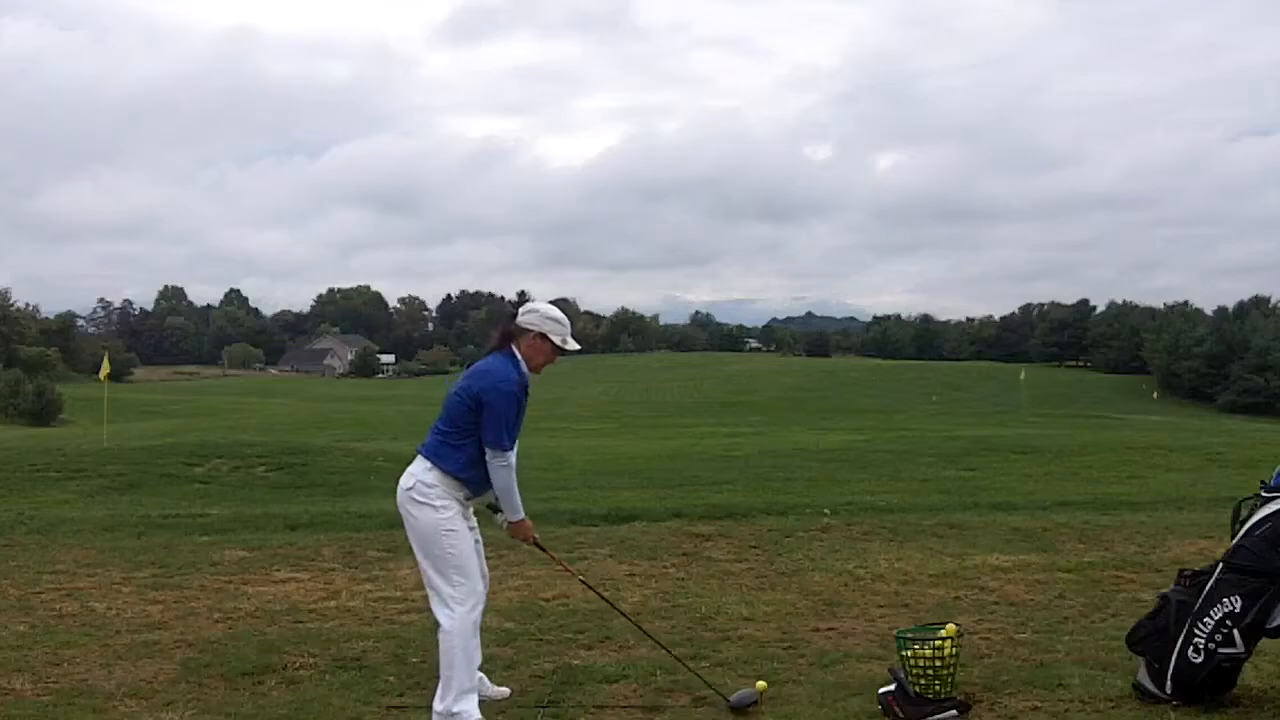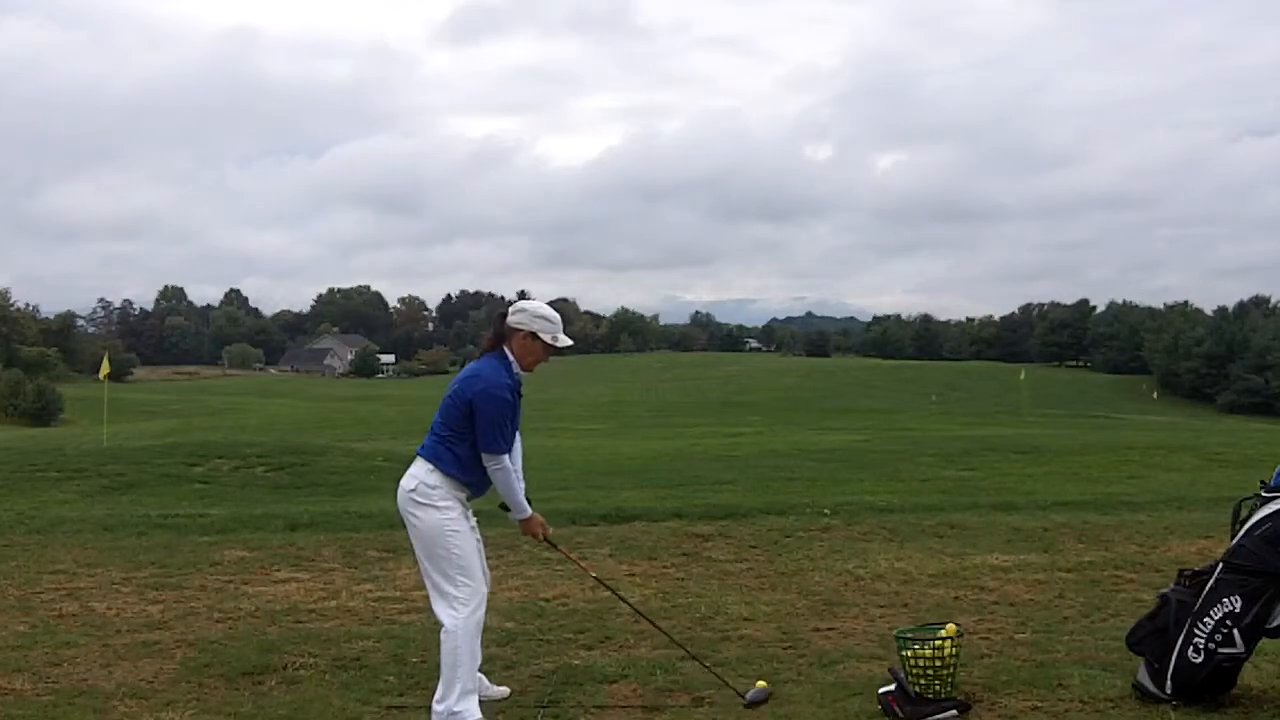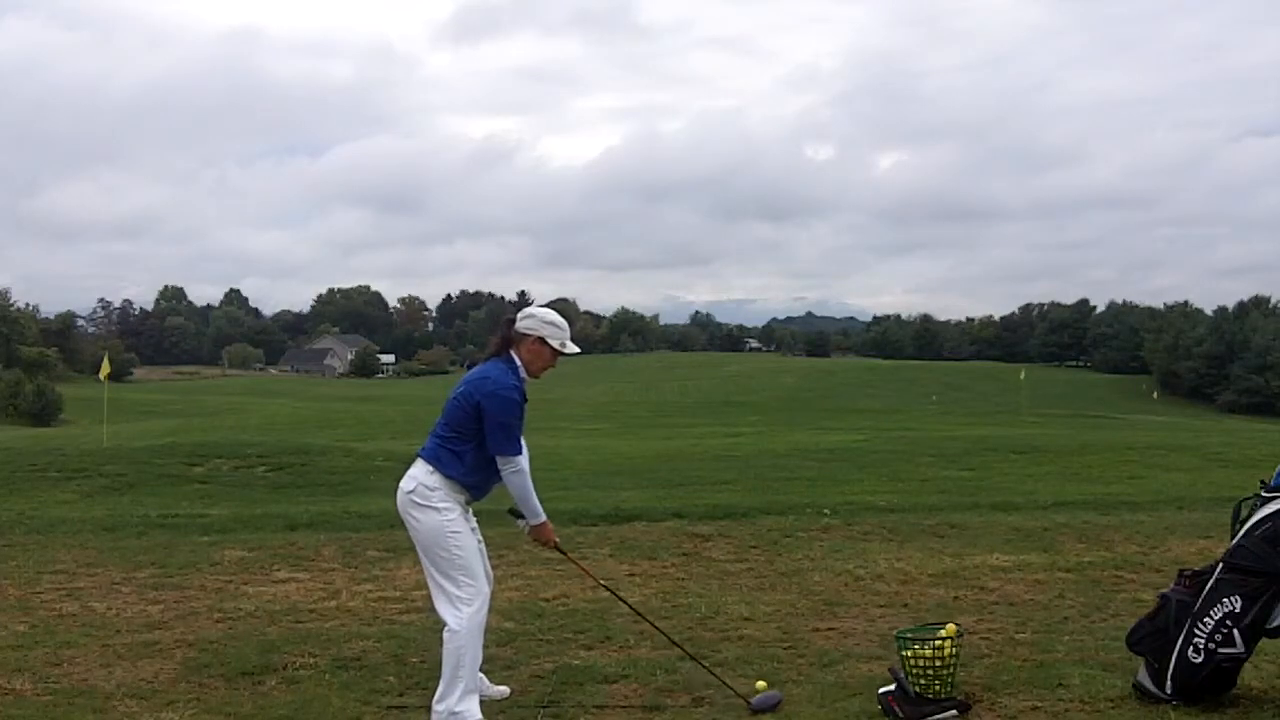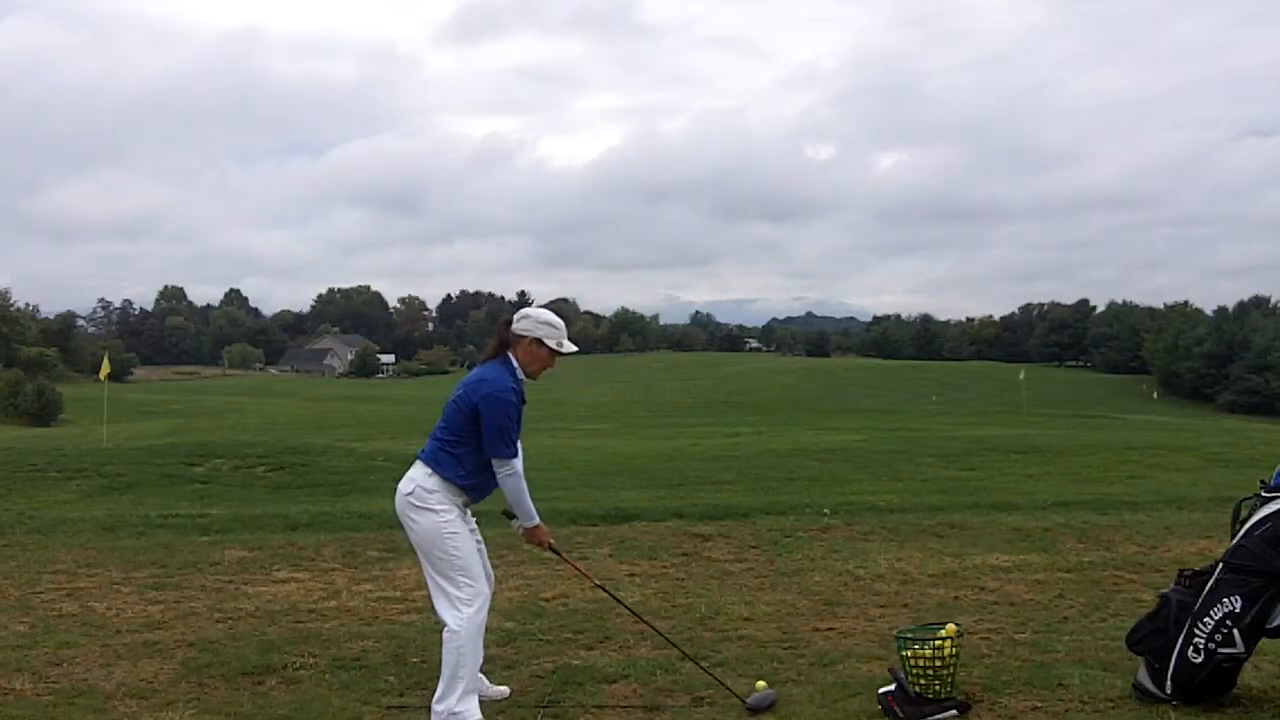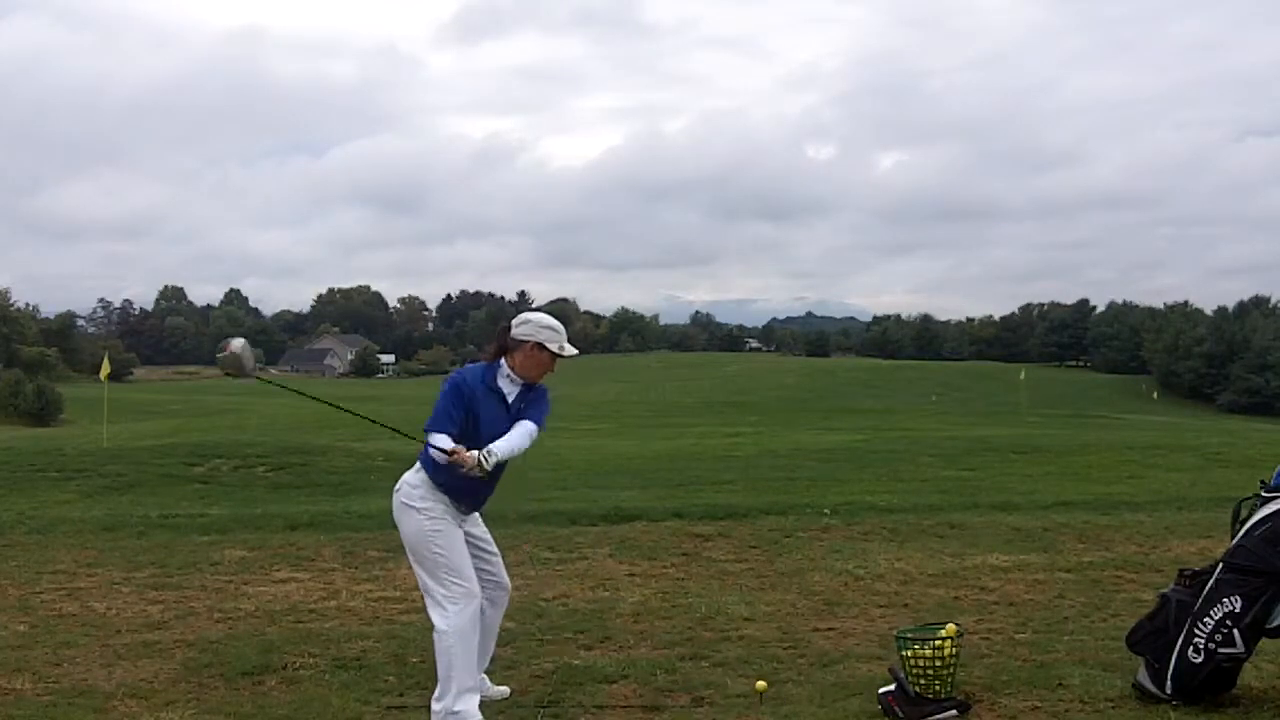
dt=1s
person 1, frame 1
left shoulder: (503, 370)
right shoulder: (503, 381)
left elbow: (501, 450)
right elbow: (498, 459)
left wrist: (509, 508)
right wrist: (516, 517)
left hip: (447, 491)
right hip: (431, 493)
left knee: (474, 587)
right knee: (461, 600)
left ankle: (467, 679)
person 1, frame 2
left shoulder: (500, 372)
right shoulder: (492, 383)
left elbow: (511, 439)
right elbow: (495, 462)
left wrist: (523, 501)
right wrist: (523, 514)
left hip: (445, 492)
right hip: (432, 494)
left knee: (475, 586)
right knee: (464, 599)
left ankle: (466, 679)
person 1, frame 3
left shoulder: (501, 376)
right shoulder: (501, 386)
left elbow: (515, 450)
right elbow: (510, 465)
left wrist: (531, 513)
right wrist: (538, 520)
left hip: (444, 493)
right hip: (432, 496)
left knee: (478, 586)
right knee: (468, 600)
left ankle: (466, 679)
person 1, frame 4
left shoulder: (501, 378)
right shoulder: (498, 388)
left elbow: (512, 452)
right elbow: (505, 468)
left wrist: (524, 516)
right wrist: (531, 523)
left hip: (444, 496)
right hip: (430, 498)
left knee: (479, 587)
right knee: (468, 601)
left ankle: (466, 679)
person 1, frame 5
left shoulder: (536, 395)
right shoulder: (467, 381)
left elbow: (525, 434)
right elbow: (436, 443)
left wrist: (485, 456)
right wrist: (453, 452)
left hip: (461, 506)
right hip: (425, 498)
left knee: (494, 589)
right knee: (459, 600)
left ankle: (468, 679)
